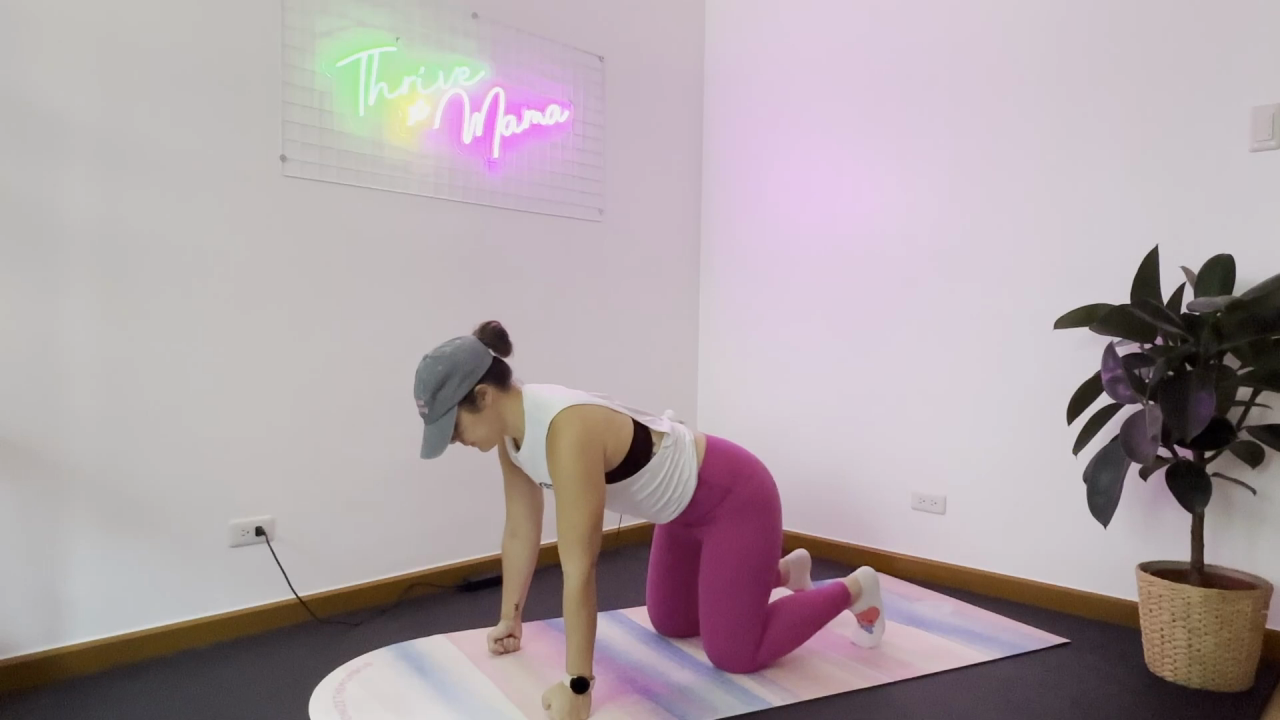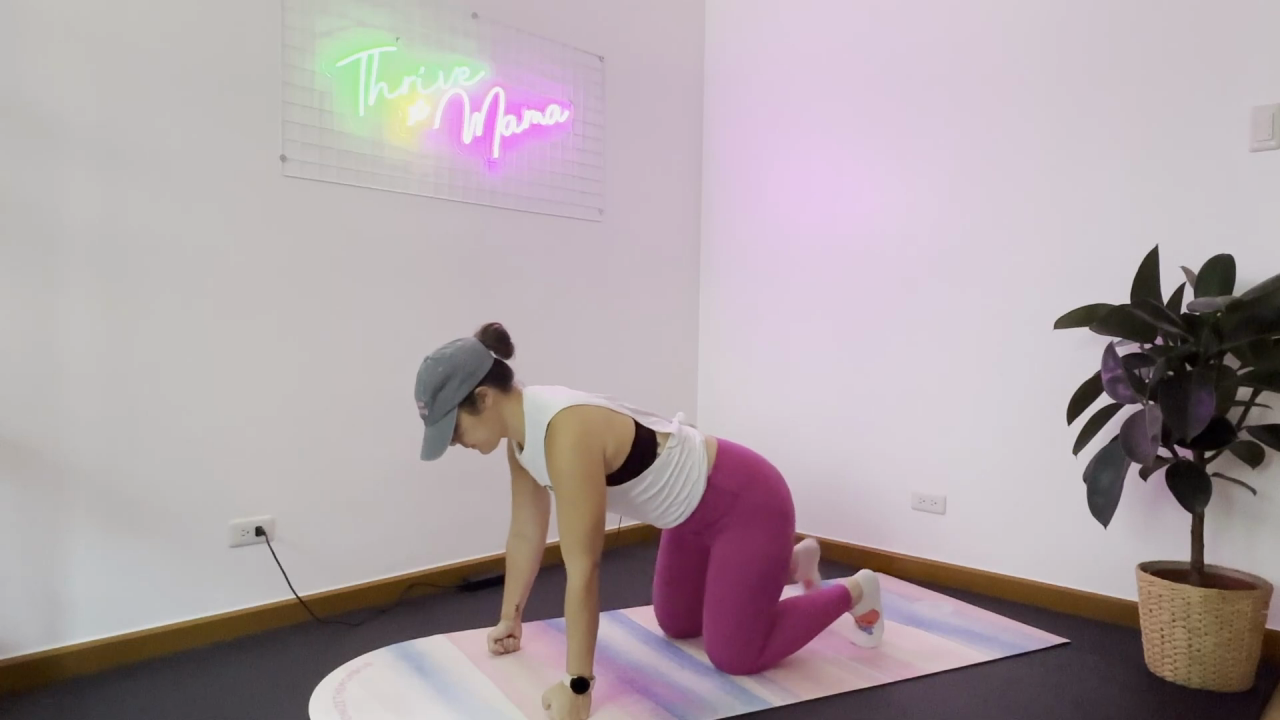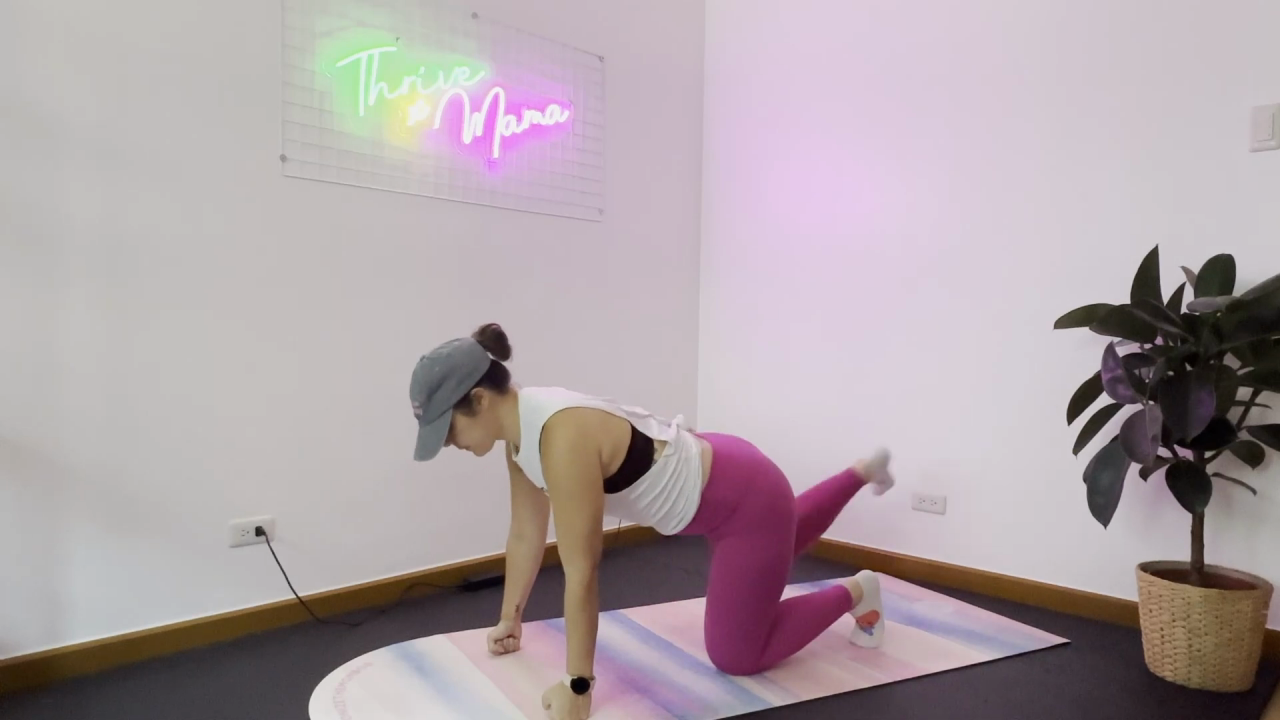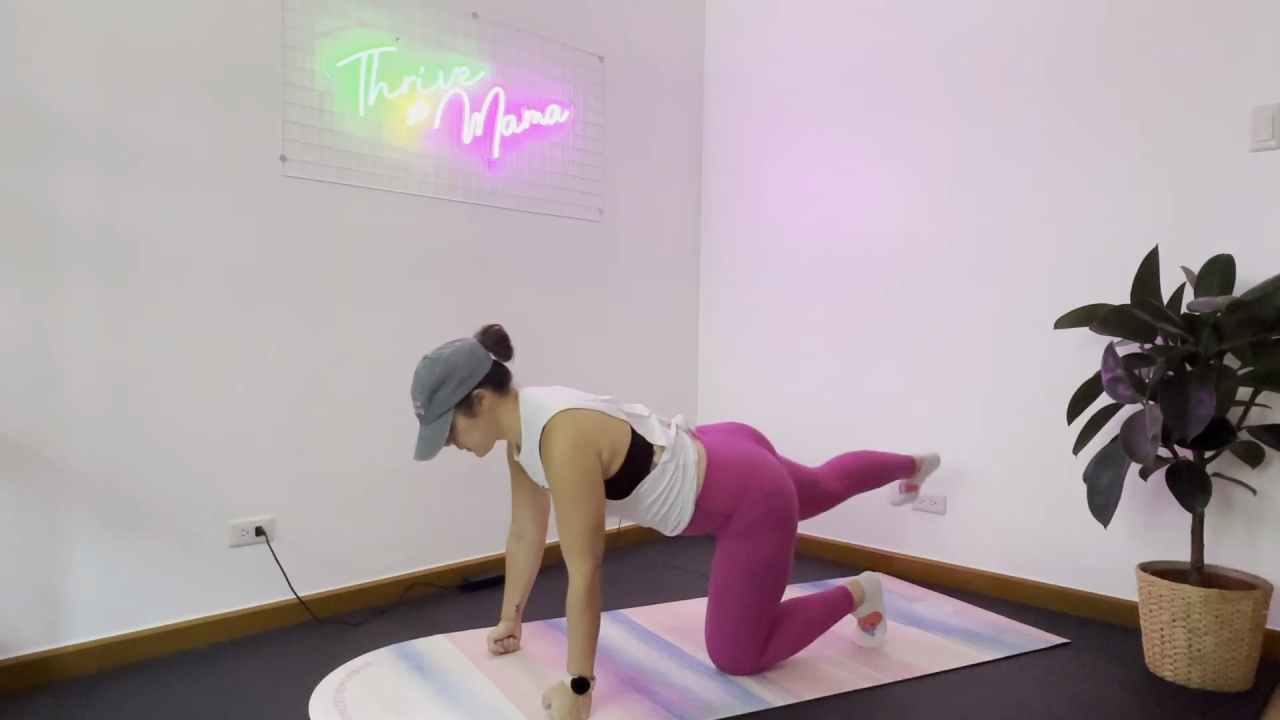
dt=0.3s
person 1, frame 1
left shoulder: (568, 430)
right shoulder: (512, 428)
left elbow: (579, 566)
right elbow: (520, 531)
right wrist: (509, 618)
left hip: (735, 495)
right hip: (686, 501)
left knee: (734, 654)
right knee: (669, 624)
left ankle: (855, 589)
right ankle: (781, 570)
person 1, frame 2
left shoulder: (566, 434)
right shoulder: (520, 430)
left elbow: (583, 568)
right elbow: (526, 532)
right wrist: (510, 619)
left hip: (745, 499)
right hip: (699, 500)
left knee: (732, 656)
right knee: (676, 626)
left ankle: (853, 592)
right ankle: (789, 561)
person 1, frame 3
left shoulder: (562, 438)
right shoulder: (519, 429)
left elbow: (581, 571)
right elbow: (526, 534)
right wrist: (510, 619)
left hip: (748, 500)
right hip: (711, 480)
left knee: (735, 656)
left ankle: (854, 592)
right ankle: (863, 472)
person 1, frame 4
left shoulder: (561, 439)
right shoulder: (521, 427)
left elbow: (584, 571)
right elbow: (526, 534)
right wrist: (510, 618)
left hip: (751, 499)
right hip: (721, 454)
left knee: (737, 657)
right knee: (825, 487)
left ankle: (856, 593)
right ankle: (916, 468)
